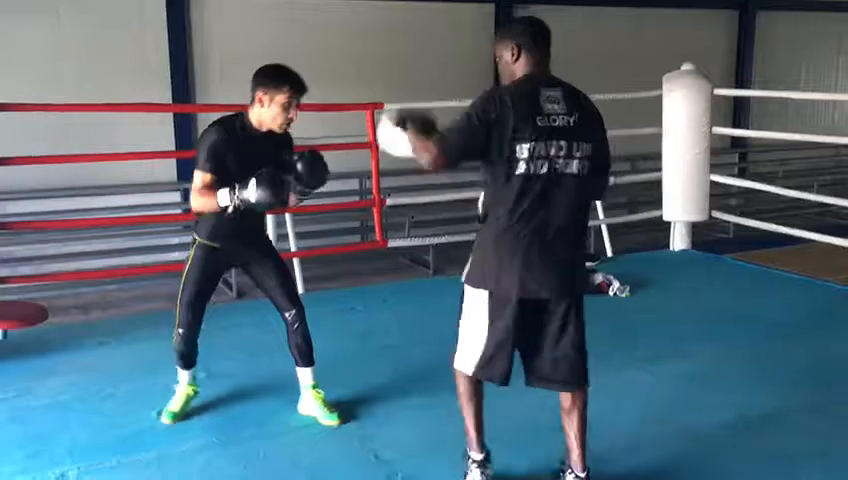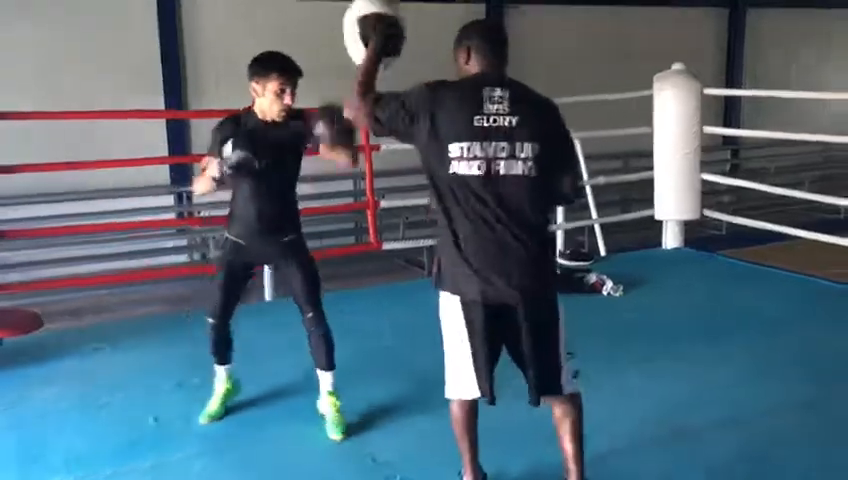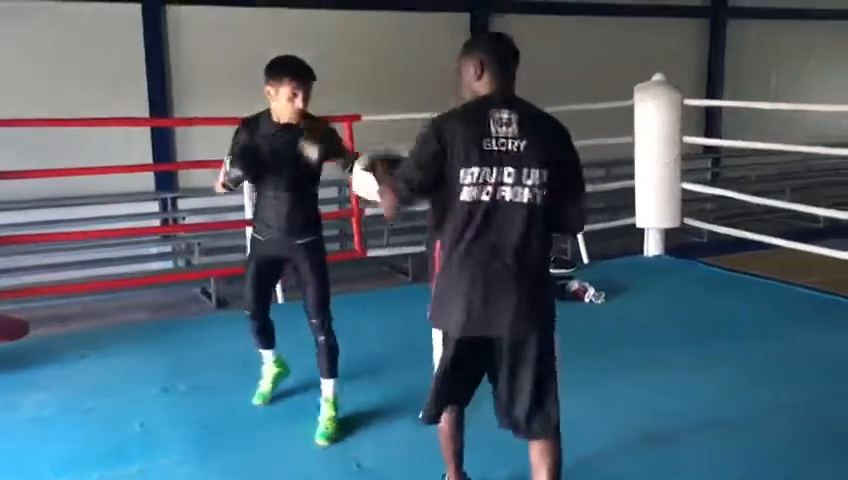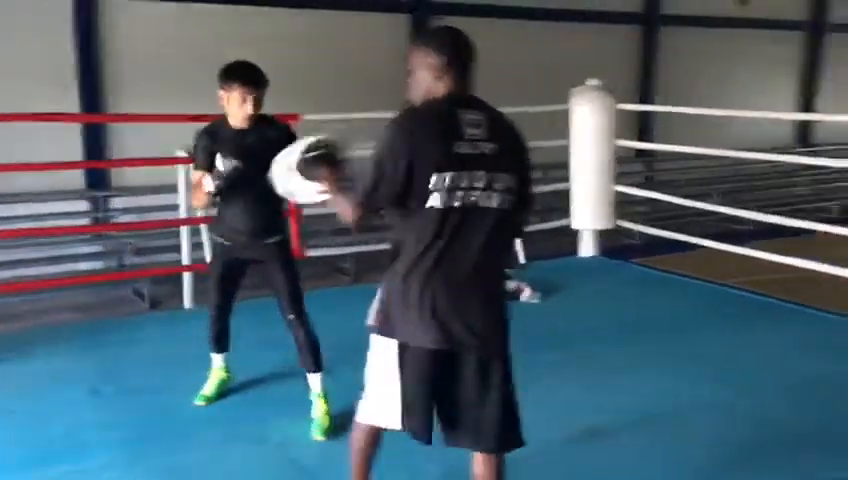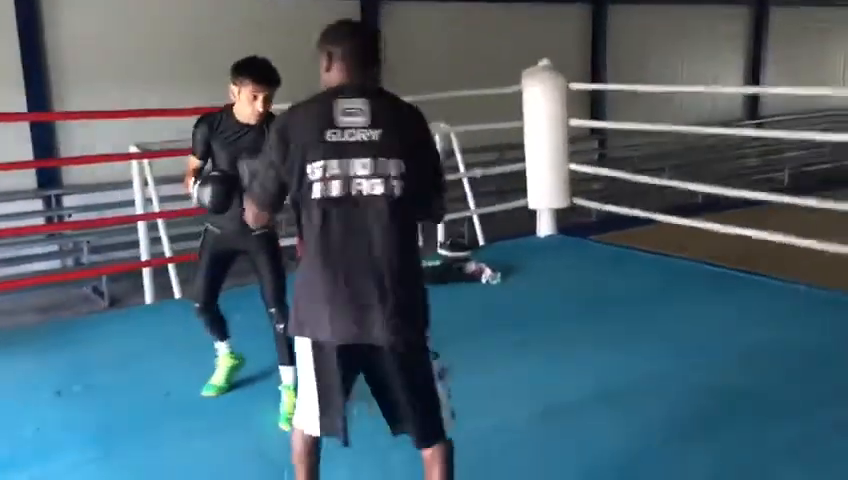
dt=0.4s
person 1, frame 1
left shoulder: (499, 103)
right shoulder: (584, 108)
left elbow: (435, 156)
right elbow: (597, 185)
left wrist: (410, 124)
left hip: (504, 262)
right hip: (564, 264)
left knee: (470, 363)
right knee: (569, 374)
person 1, frame 2
left shoulder: (437, 101)
right shoulder: (542, 109)
left elbow: (361, 111)
right elbow: (567, 190)
left wrist: (370, 58)
left hip: (467, 274)
right hip: (531, 271)
left knee: (464, 385)
right knee: (557, 384)
person 1, frame 3
left shoulder: (447, 128)
right shoulder: (552, 133)
left elbow: (393, 199)
right elbow: (573, 219)
left wrist: (380, 174)
left hip: (460, 296)
right hip: (525, 301)
left knee: (449, 398)
right knee: (538, 422)
person 1, frame 4
left shoulder: (413, 126)
right shoulder: (506, 135)
left elbow: (357, 211)
right elbow: (516, 221)
left wrist: (328, 184)
left hip: (414, 301)
right hip: (482, 307)
left knee: (373, 409)
right knee: (487, 434)
person 1, frame 5
left shoulder: (293, 125)
right shoulder: (407, 119)
left elbow: (256, 217)
right elbow: (434, 210)
left hip: (321, 303)
right hip: (395, 302)
left knee: (309, 416)
right knee: (431, 422)
person 2, frame 1
left shoulder: (281, 142)
right shoulder: (220, 134)
left elbow: (285, 198)
right elbow: (198, 200)
left wrist: (301, 182)
right wrist: (240, 197)
left hip: (254, 240)
right hip: (212, 243)
left knee: (293, 313)
right knee: (187, 325)
left ankle: (310, 395)
right ankle: (185, 388)
person 2, frame 2
left shoulder: (301, 124)
right shoulder: (230, 128)
left elbow: (346, 159)
right elbow: (201, 187)
left wrist: (336, 137)
right wrist: (224, 165)
left hip: (285, 238)
right hip: (240, 237)
left knee: (313, 315)
right knee: (218, 317)
left ankle: (329, 399)
right ankle: (224, 387)
person 2, frame 3
left shoulder: (318, 130)
right shoulder: (249, 130)
left elbow: (350, 163)
right elbow: (221, 186)
left wrist: (329, 153)
right wrist: (229, 175)
left hip: (306, 239)
right hip: (265, 236)
left knee: (319, 320)
right knee: (255, 309)
left ankle: (329, 405)
right ankle: (274, 368)
person 2, frame 4
left shoulder: (277, 131)
right shoulder: (209, 137)
right elbow: (197, 199)
right wrist: (213, 182)
left hip: (271, 238)
right hip: (229, 239)
left knee: (295, 316)
right knee: (217, 309)
left ankle: (319, 399)
right ankle: (220, 372)
person 2, frame 5
right shoulder: (209, 126)
right elbow: (192, 173)
right wrist: (203, 185)
left hip: (260, 232)
right hip: (220, 229)
left knee: (277, 309)
right knee: (202, 300)
left ankle: (290, 391)
right ankle: (226, 359)
